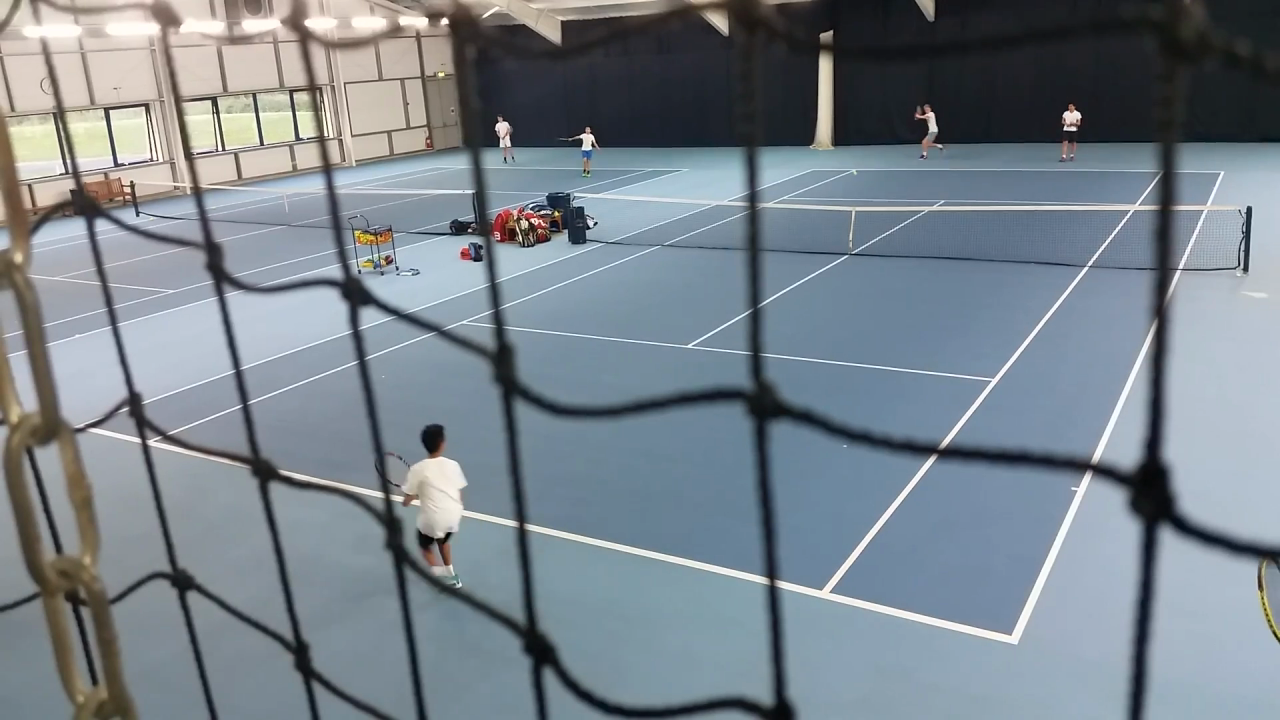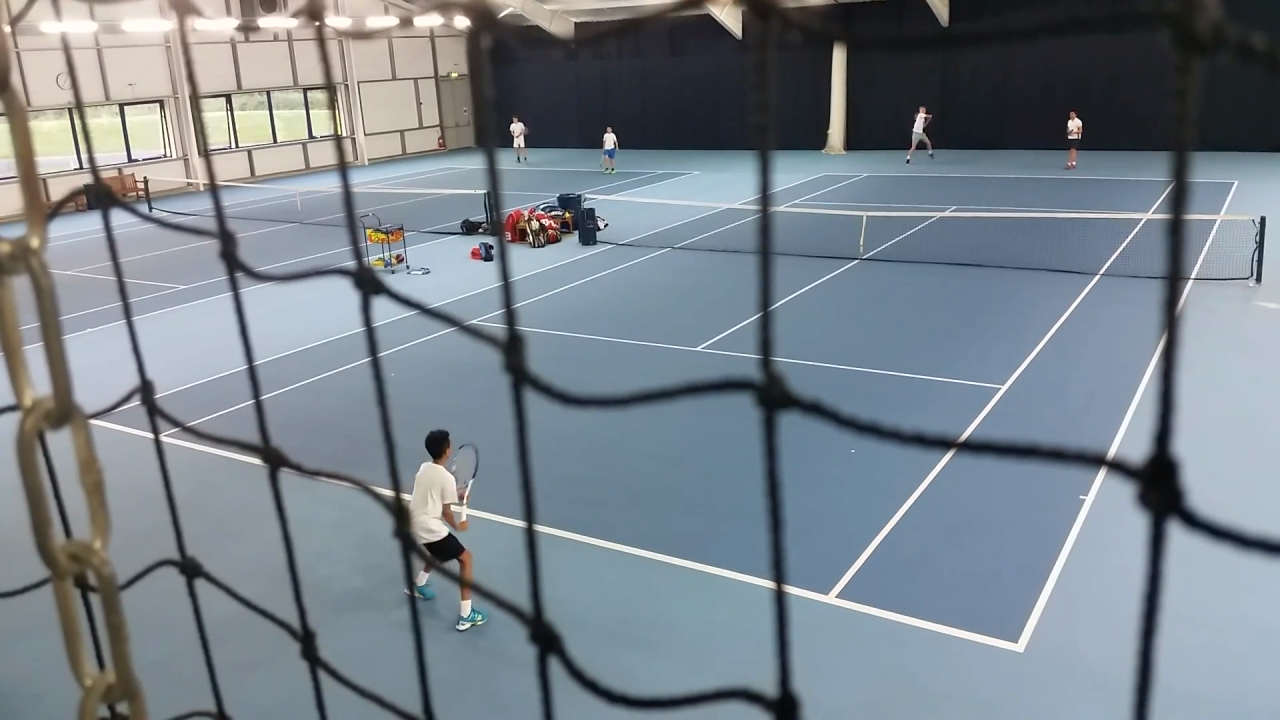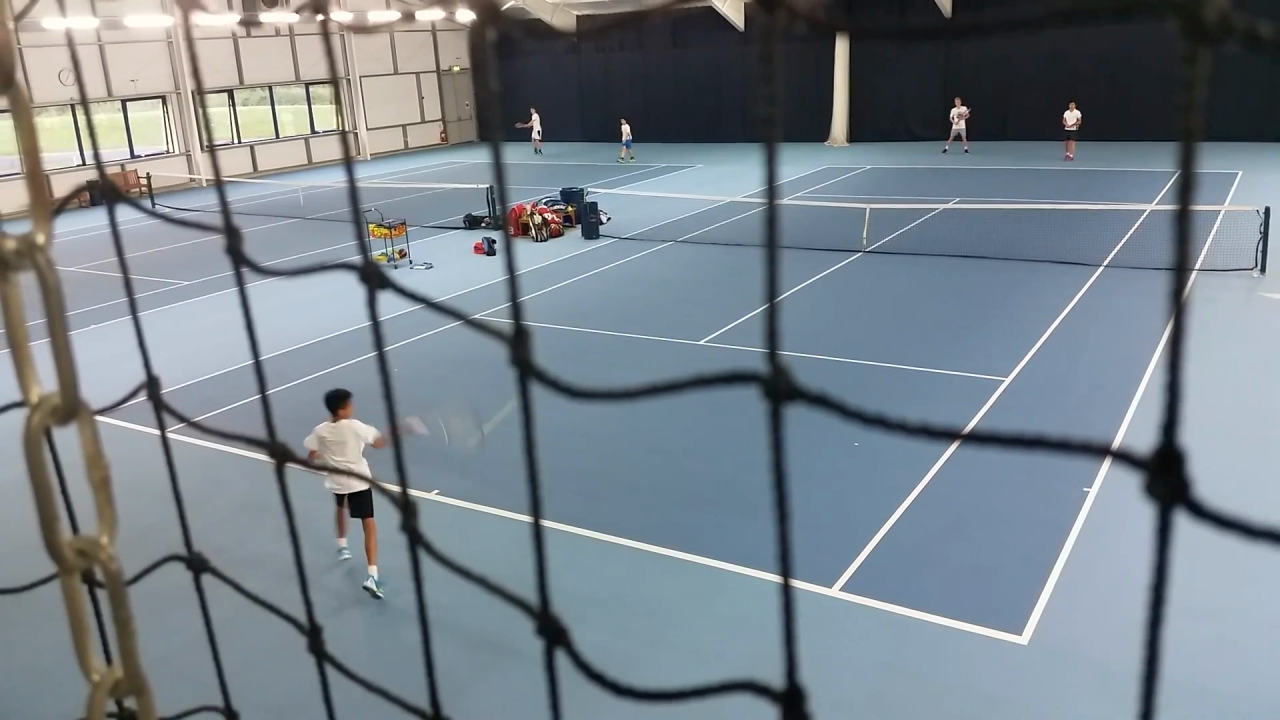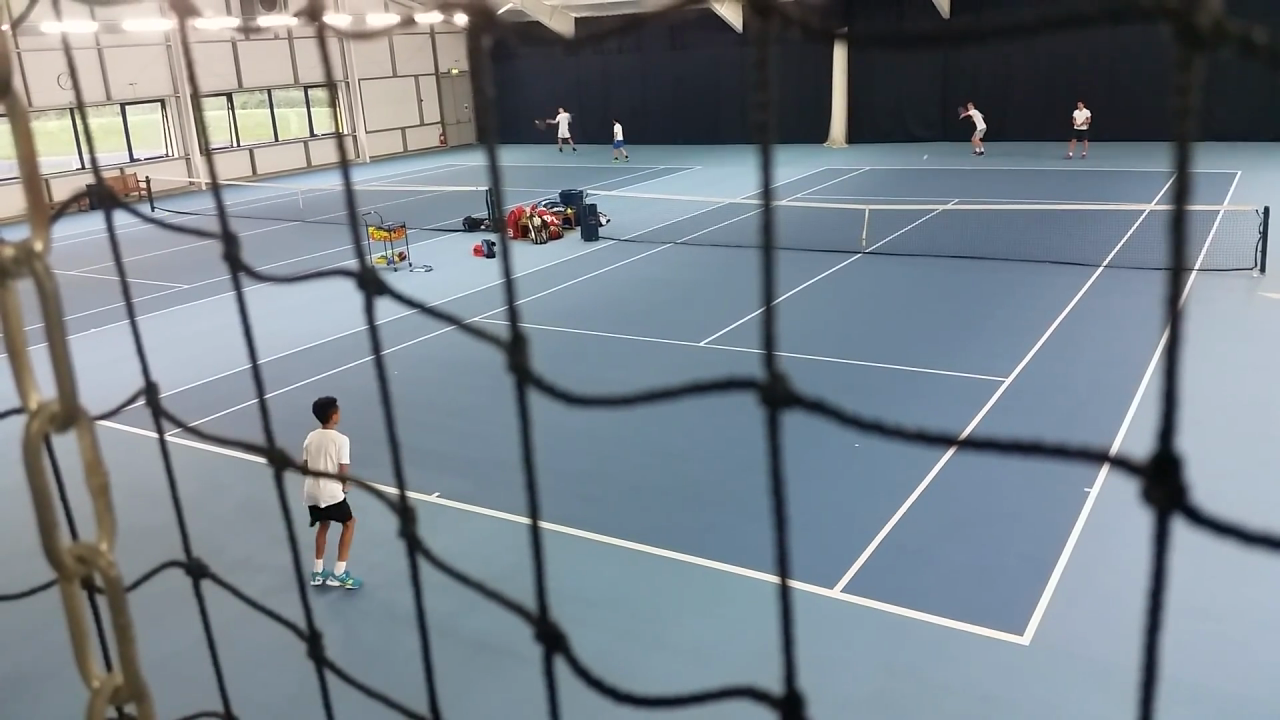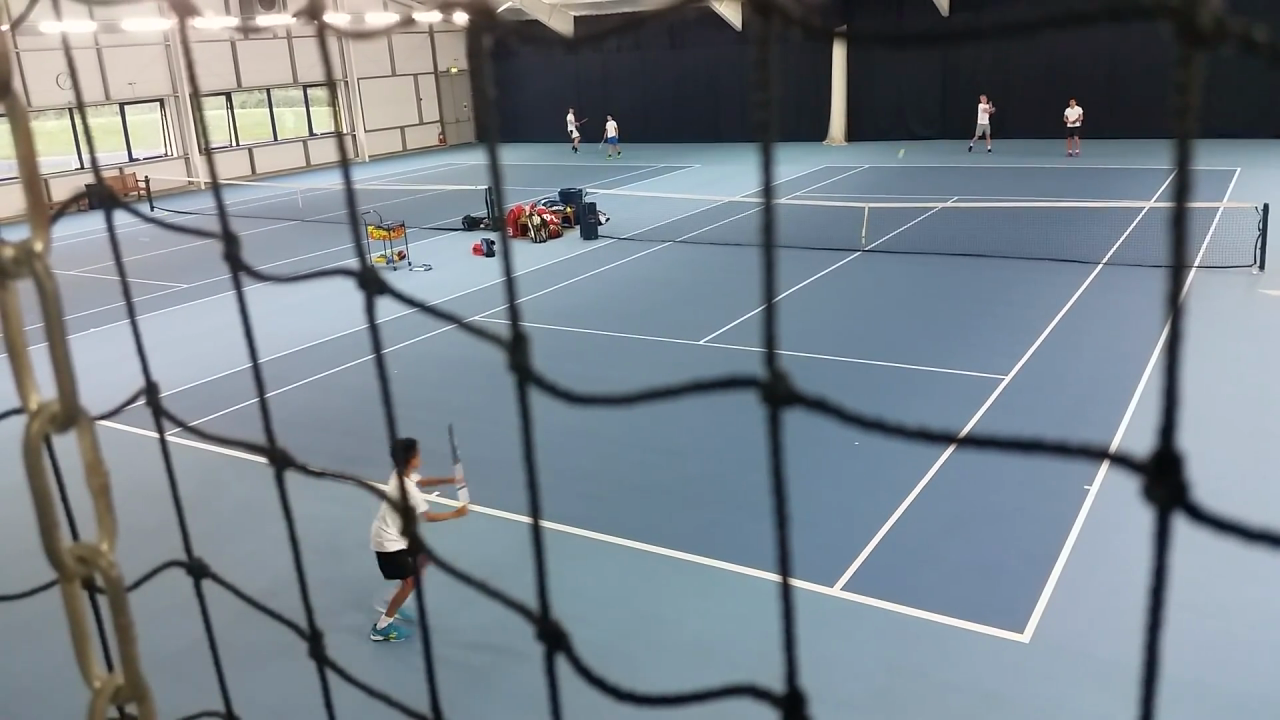
dt=1s
person 1, frame 1
left shoulder: (417, 469)
right shoulder: (453, 466)
left elbow: (407, 501)
right elbow: (459, 496)
left hip: (432, 520)
right hip: (453, 516)
left knee: (425, 548)
right knee: (442, 540)
left ankle: (442, 576)
right ankle: (452, 577)
person 1, frame 2
left shoulder: (424, 468)
right shoulder: (448, 479)
right elbow: (446, 514)
left wrist: (454, 497)
right wrist: (457, 525)
left hip: (413, 525)
right hip: (430, 528)
left knee: (440, 551)
right knee: (465, 559)
left ankle: (418, 584)
right ankle: (466, 614)
person 1, frame 3
left shoulder: (319, 431)
right shoulder: (355, 425)
left elbow: (311, 459)
right elbow: (378, 443)
left hip: (336, 482)
right hip: (359, 482)
left knee: (340, 507)
right knee: (369, 525)
left ankle: (342, 546)
right ankle: (371, 577)
person 1, frame 4
left shoulder: (311, 437)
right shoulder: (342, 440)
left elbow: (306, 467)
right elbow: (343, 471)
right wrist: (343, 488)
left hip: (311, 492)
right hip: (332, 493)
left knee: (323, 525)
right knee: (349, 524)
left ankle: (318, 572)
right ankle: (339, 573)
person 1, frame 5
left shoulder: (398, 475)
right shoulder: (407, 489)
left elbow: (422, 482)
right elbow: (428, 517)
left wrist: (448, 480)
right wrist: (454, 514)
left hip: (393, 535)
right hip: (387, 541)
left knee: (421, 561)
right knee: (410, 581)
left ankle: (392, 608)
right ankle: (381, 627)
